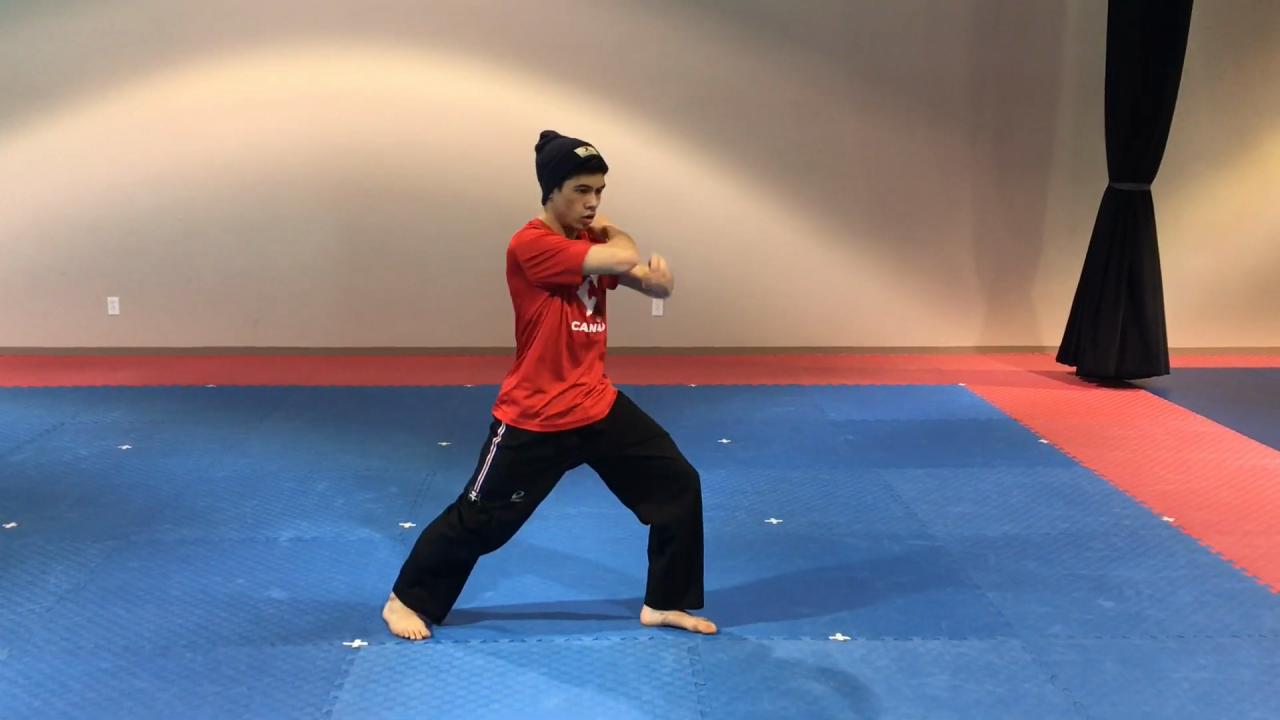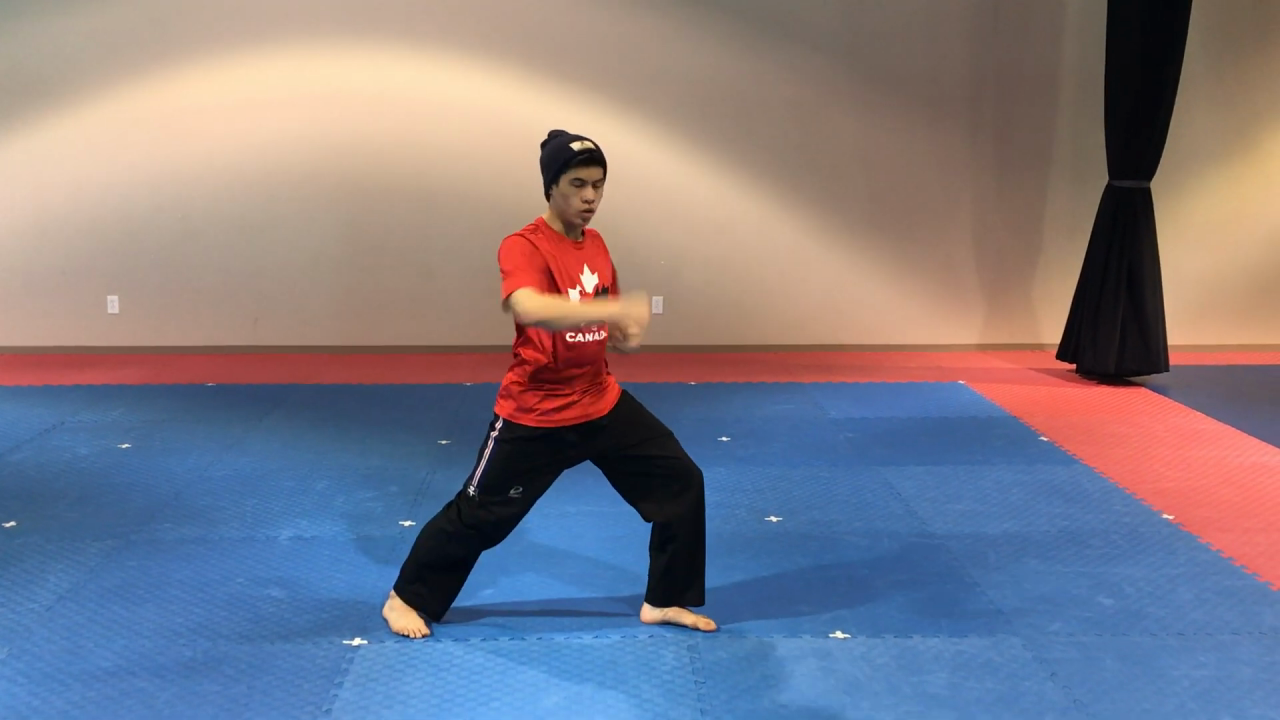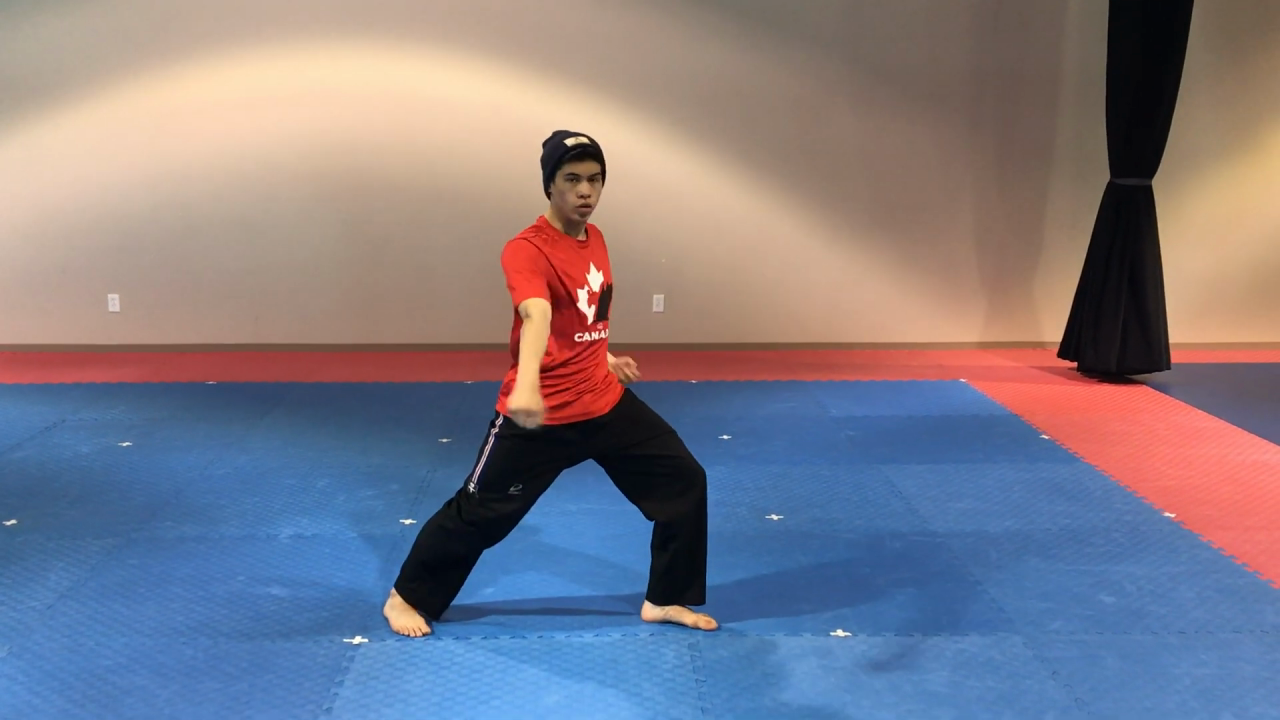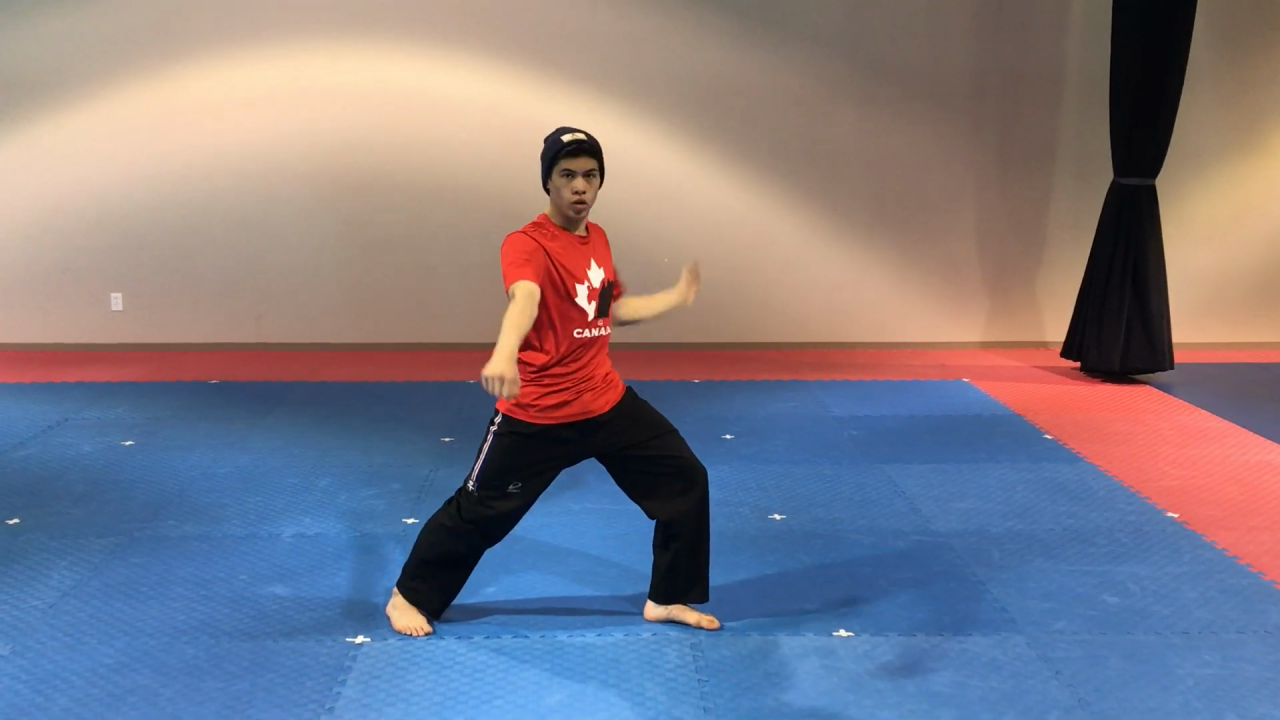
dt=0.2s
person 1, frame 1
left shoulder: (589, 237)
right shoulder: (530, 244)
left elbow: (656, 285)
right elbow: (620, 260)
left wrist: (658, 272)
right wrist: (619, 239)
left hip: (600, 406)
right hip: (534, 420)
left knee: (679, 485)
right knee: (479, 519)
left ankle: (666, 603)
right ankle: (406, 600)
person 1, frame 2
left shoulder: (596, 244)
right shoulder: (522, 247)
right elbow: (534, 310)
left wrist: (623, 327)
right wrist: (616, 309)
left hip: (603, 403)
right hip: (536, 416)
left knee: (682, 483)
right knee: (477, 515)
left ankle: (666, 600)
right ankle: (406, 597)
person 1, frame 3
left shoulder: (595, 238)
right shoulder: (527, 249)
right elbow: (538, 319)
left wrist: (609, 360)
right wrist: (525, 384)
left hip: (606, 403)
right hip: (541, 414)
left knee: (685, 481)
right knee: (478, 512)
left ankle: (667, 598)
right ankle: (407, 596)
person 1, frame 4
left shoulder: (597, 238)
right shoulder: (527, 243)
right elbow: (526, 301)
left wrist: (677, 295)
right wrist: (505, 352)
left hip: (607, 402)
right hip: (536, 414)
left knee: (686, 479)
right knee: (479, 512)
left ankle: (669, 598)
right ankle: (409, 596)
